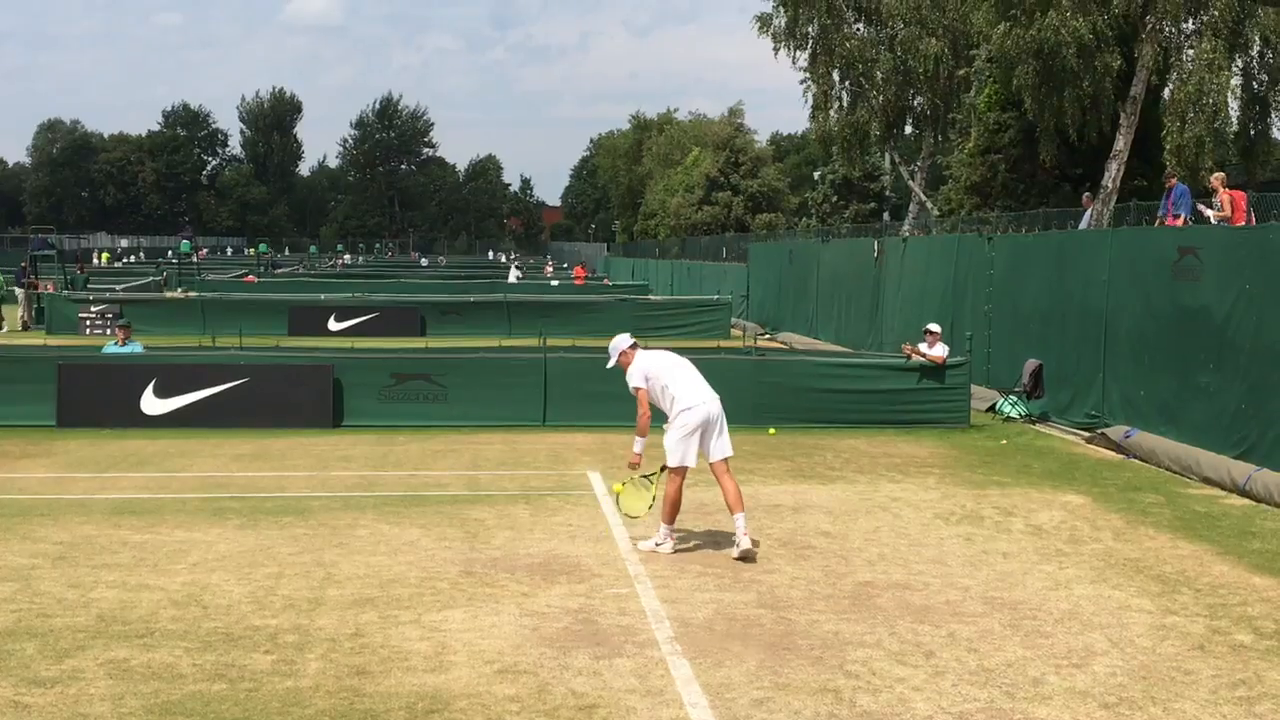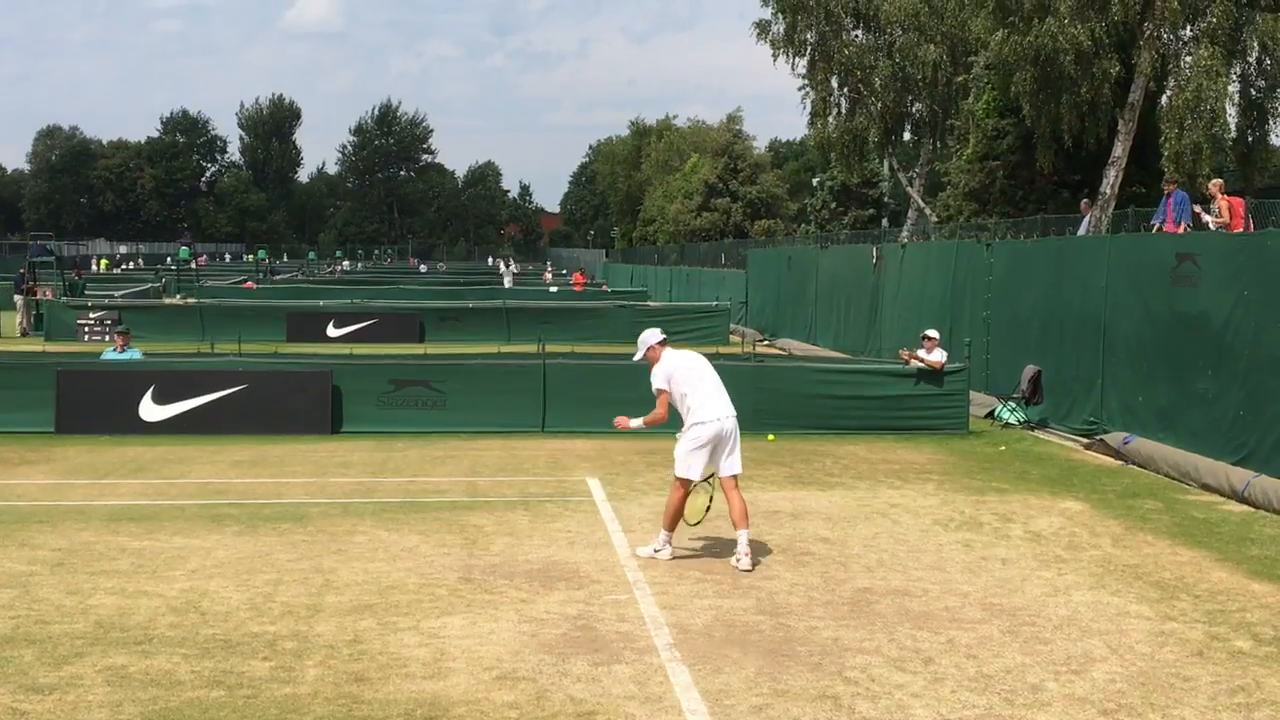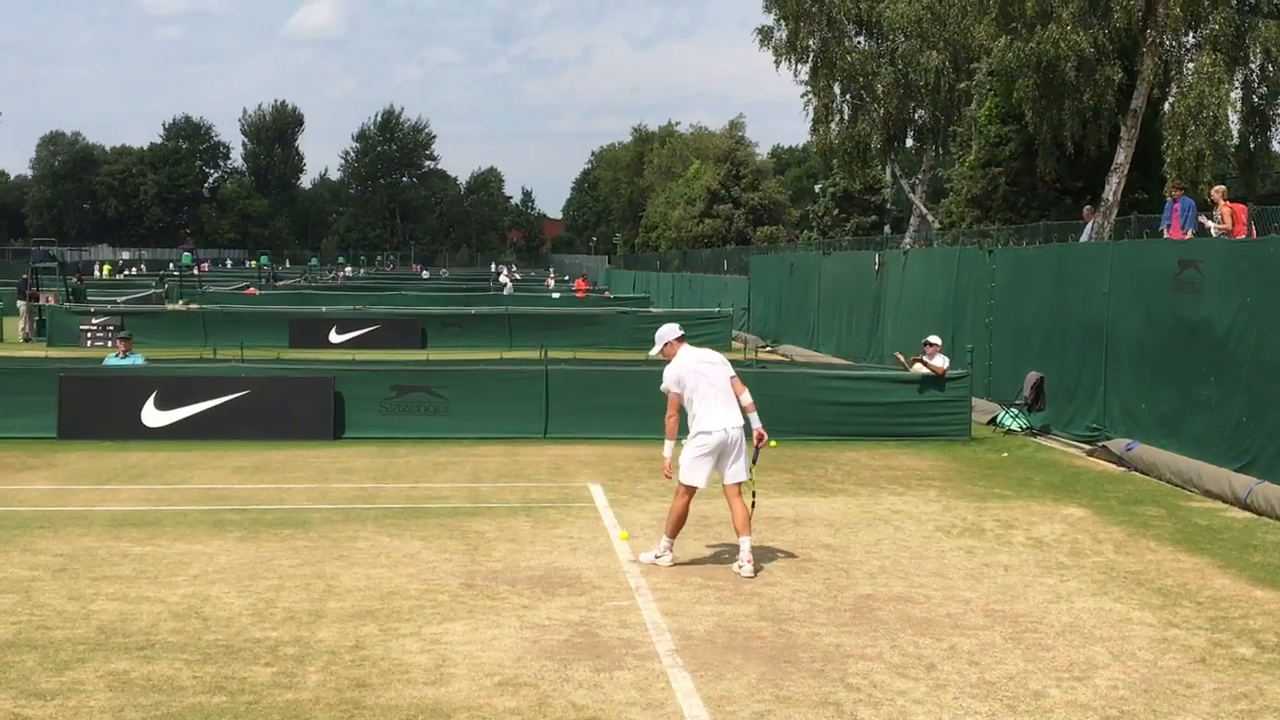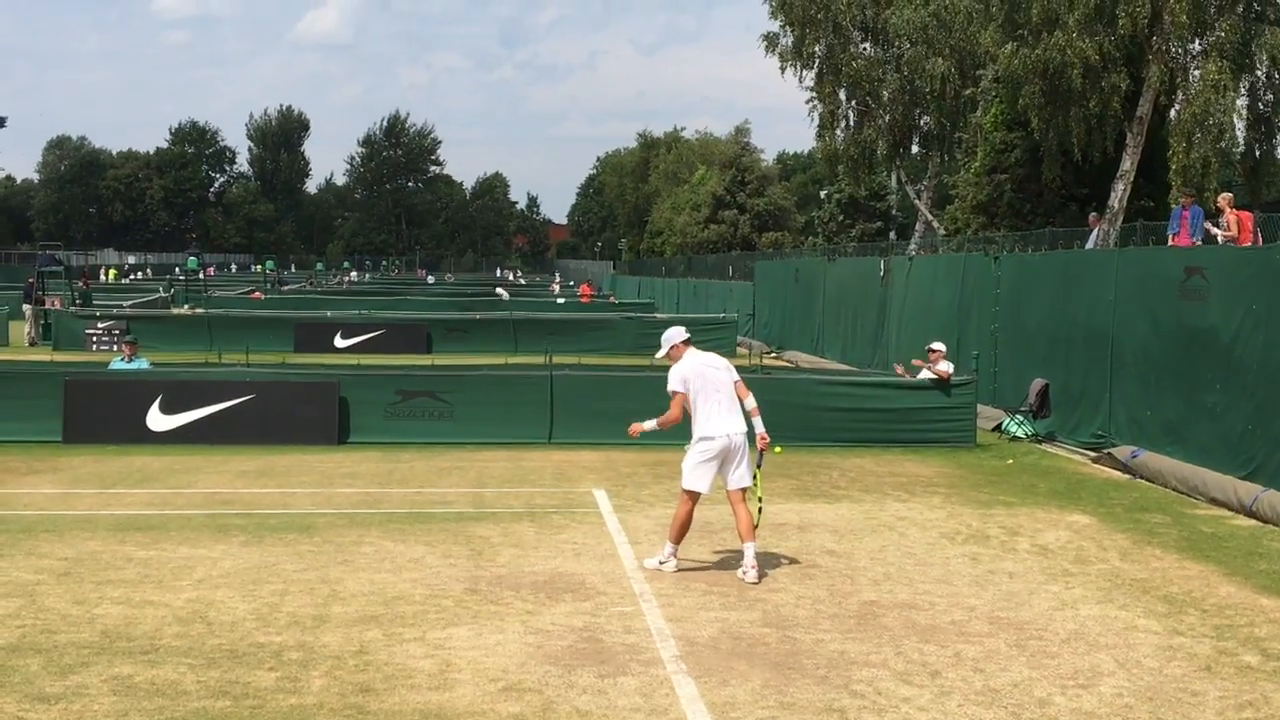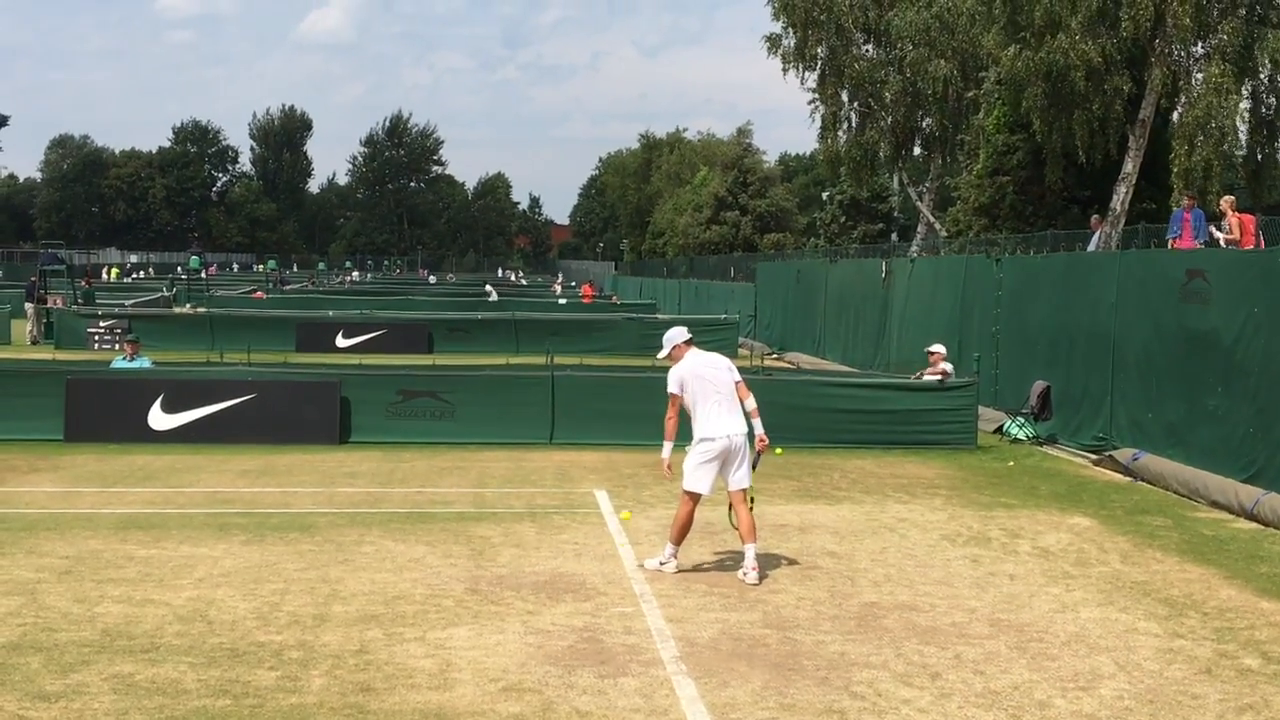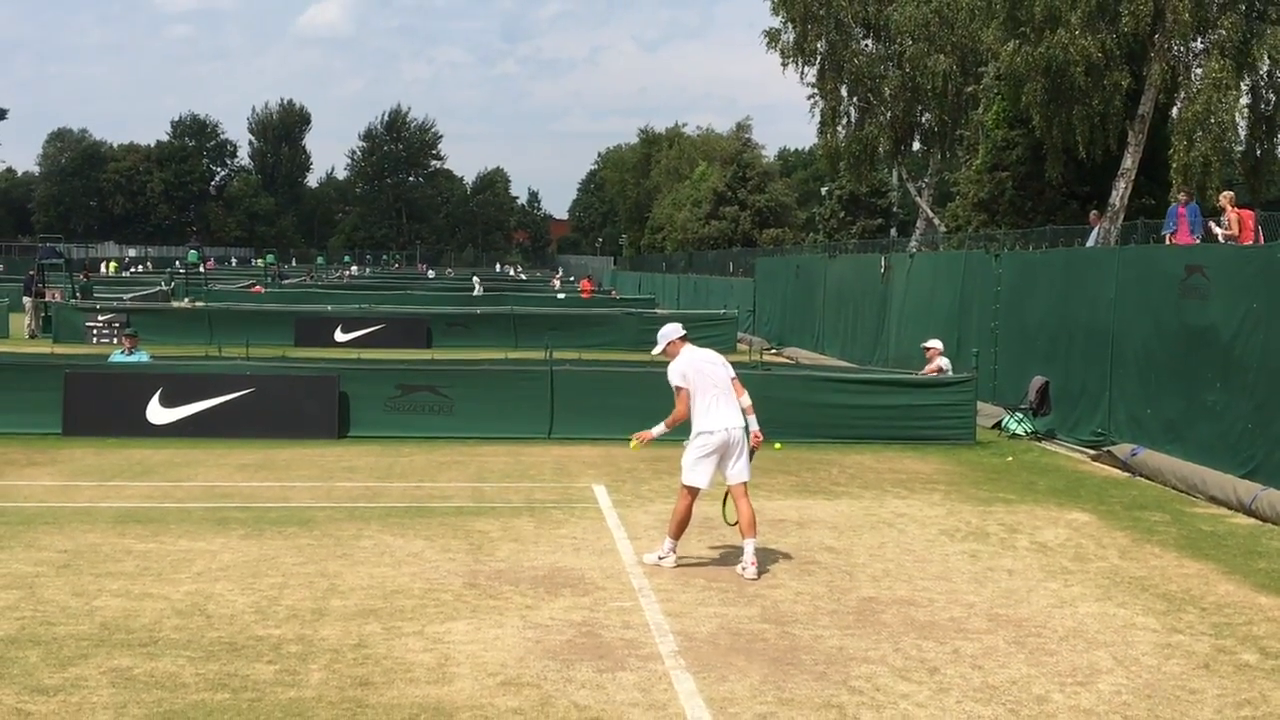
dt=0.3s
person 1, frame 1
left shoulder: (635, 369)
right shoulder: (664, 355)
left elbow: (644, 413)
left wrist: (637, 450)
left hip: (689, 412)
right hip: (712, 405)
left knee: (675, 476)
right knee: (723, 472)
left ankle: (664, 538)
right ankle: (742, 536)
person 1, frame 2
left shoulder: (661, 368)
right shoulder: (694, 356)
left elbow: (661, 414)
left wrist: (632, 423)
left hip: (702, 425)
right hip: (728, 420)
left knee: (680, 486)
right knee: (731, 488)
left ankle: (662, 545)
right ankle: (743, 551)
person 1, frame 3
left shoulder: (674, 368)
right shoulder: (715, 356)
left elbow: (672, 415)
right elbow: (742, 392)
left wrist: (667, 455)
right wrist: (756, 425)
left hip: (706, 434)
right hip: (734, 430)
left knee: (683, 493)
right knee: (734, 495)
left ankle: (664, 552)
right ankle: (745, 558)
person 1, frame 4
left shoulder: (679, 369)
right shoulder: (720, 360)
left elbow: (675, 415)
right elbow: (746, 396)
left wrist: (646, 426)
right wrist: (760, 430)
left hip: (709, 439)
right hip: (737, 435)
left knee: (687, 500)
right knee: (739, 500)
left ankle: (668, 557)
right ankle: (750, 564)
person 1, frame 5
left shoulder: (679, 371)
right shoulder: (722, 360)
left elbow: (672, 416)
right elbow: (747, 397)
left wrist: (666, 453)
right wrist: (759, 431)
left hip: (710, 440)
right hip: (738, 436)
left knee: (688, 500)
right knee: (741, 502)
left ankle: (668, 558)
right ankle: (750, 565)
person 1, frame 6
left shoulder: (678, 365)
right shoulder: (715, 356)
left elbow: (682, 411)
right elbow: (741, 393)
left wrist: (655, 432)
right wrist: (754, 427)
left hip: (708, 433)
right hip: (735, 429)
left knee: (687, 495)
right knee: (741, 495)
left ankle: (667, 552)
right ankle: (749, 560)
